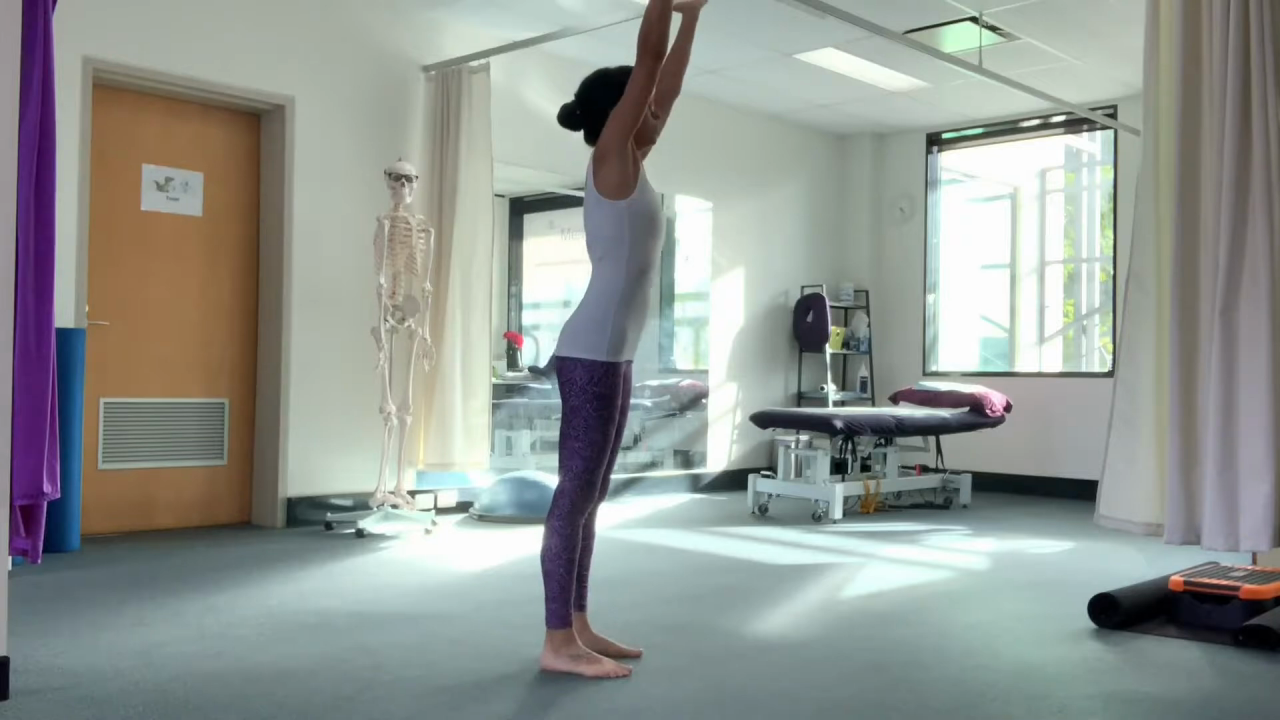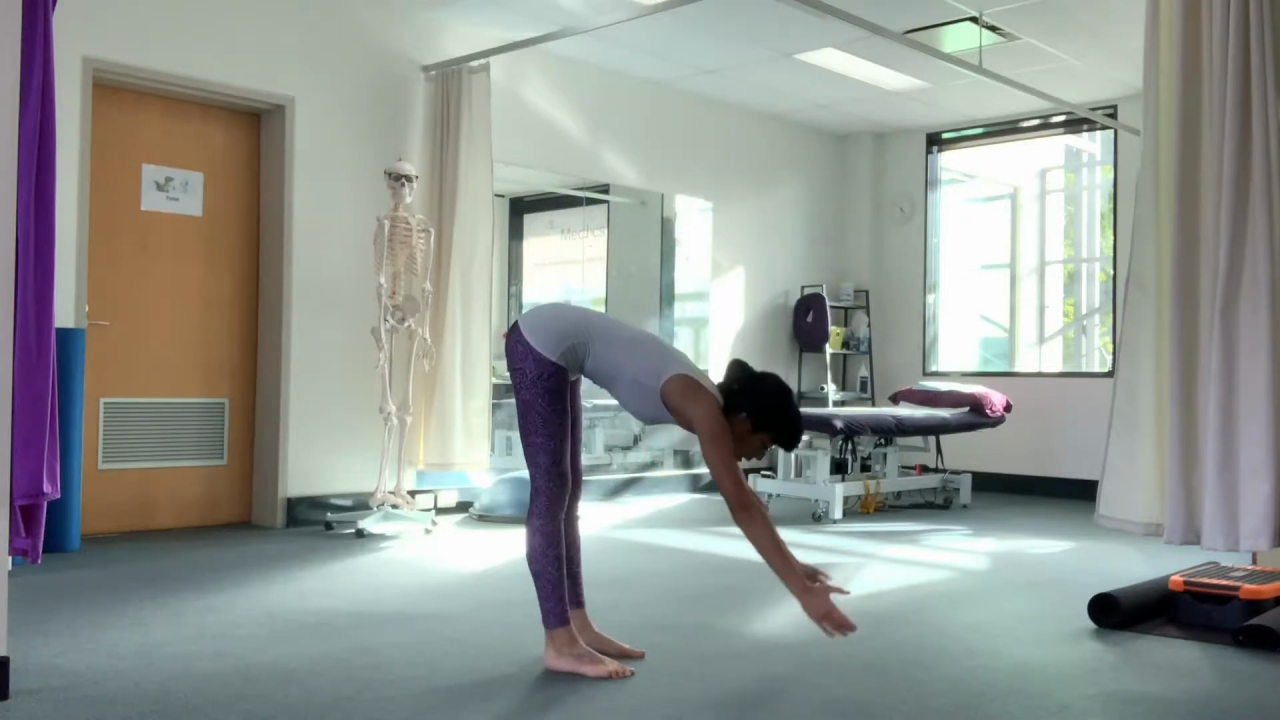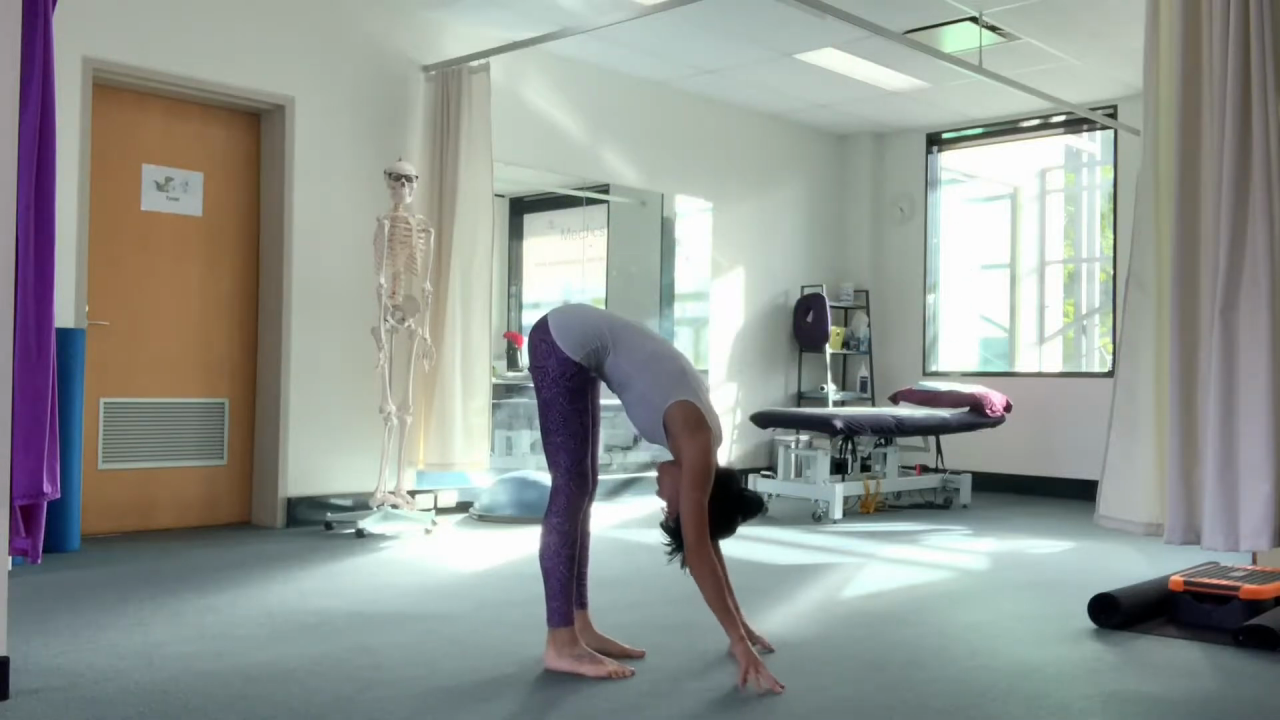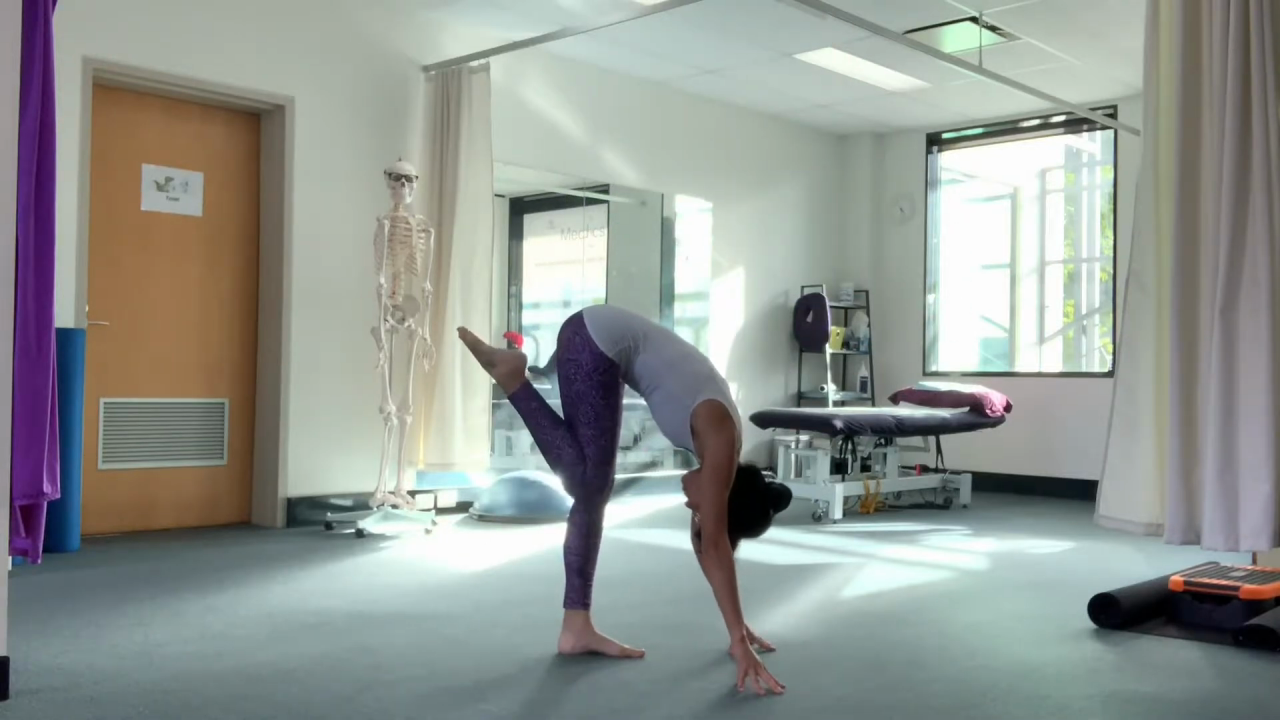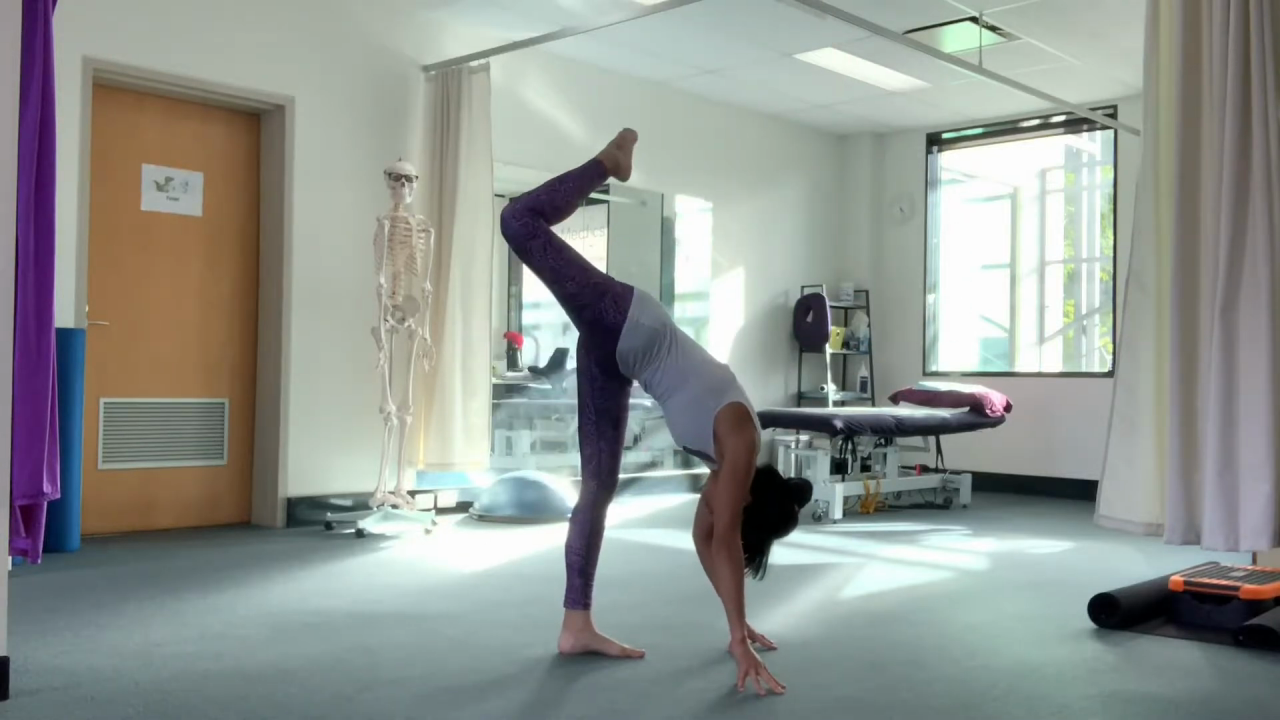
dt=1s
person 1, frame 1
left shoulder: (629, 163)
right shoulder: (610, 158)
left elbow: (666, 84)
right elbow: (647, 60)
left hip: (607, 354)
right hip: (593, 352)
left knee: (588, 497)
right knee: (576, 497)
left ankle: (576, 628)
right ankle: (558, 644)
person 1, frame 2
left shoulder: (711, 406)
right shoulder: (704, 408)
left elbow: (743, 500)
right elbow: (742, 506)
left wrist: (792, 568)
right wrist: (800, 589)
left hip: (556, 344)
right hip: (543, 342)
left knee: (566, 491)
right knee: (552, 492)
left ankle: (579, 627)
right ankle: (559, 646)
person 1, frame 3
left shoulder: (698, 436)
right shoulder: (696, 440)
left elbow: (704, 542)
right elbow: (697, 549)
left wrist: (736, 621)
right wrist: (738, 641)
left hip: (579, 344)
right hip: (567, 340)
left knee: (581, 491)
right knee: (571, 492)
left ankle: (579, 627)
right ankle: (561, 644)
person 1, frame 4
left shoulder: (717, 437)
right shoulder: (720, 436)
left elbow: (707, 540)
right elbow: (715, 544)
left wrist: (738, 628)
right wrist: (740, 639)
left hip: (605, 346)
right hip: (596, 337)
left knee: (592, 490)
right knee: (588, 483)
left ankle: (577, 628)
right ankle: (513, 377)
person 1, frame 5
left shoulder: (729, 449)
right shoulder: (739, 444)
left elbow: (710, 540)
right elbow: (723, 542)
left wrist: (737, 628)
right wrist: (739, 640)
left hip: (620, 351)
right hip: (623, 328)
left knee: (598, 489)
right knee: (519, 222)
left ankle: (577, 628)
